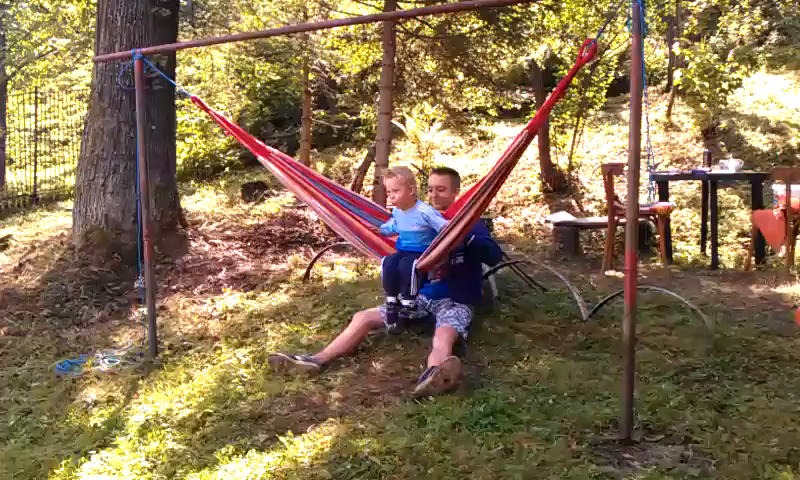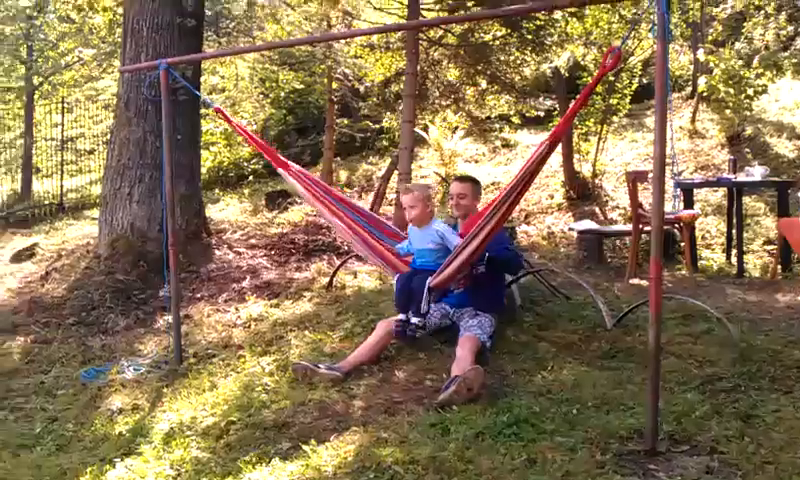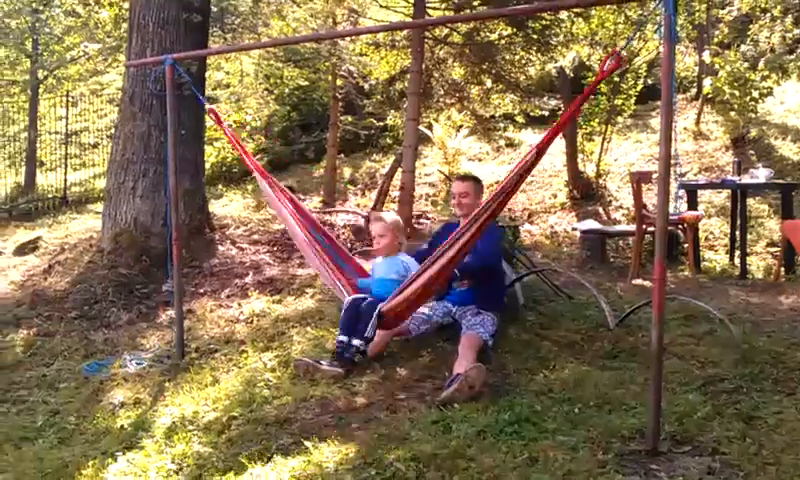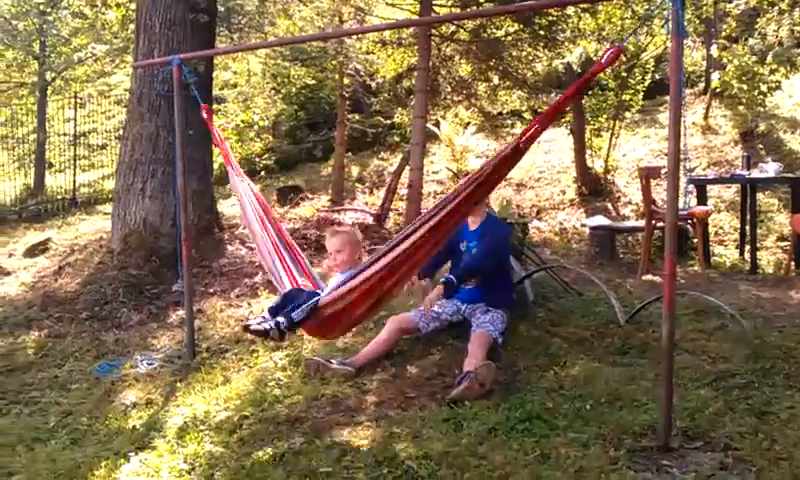
dt=0.2s
person 1, frame 1
left shoulder: (471, 224)
left elbow: (494, 255)
left wrist: (464, 236)
left hip: (456, 300)
right hip: (421, 295)
left knee: (444, 337)
right knee: (363, 317)
left ankle: (436, 375)
right ankle: (317, 360)
person 1, frame 2
left shoulder: (493, 233)
left elbow: (514, 263)
left wrist: (481, 252)
left hip: (479, 308)
right hip: (444, 304)
left knee: (466, 346)
right knee: (385, 326)
left ankle: (458, 385)
right ankle: (339, 369)
person 1, frame 3
left shoulder: (490, 232)
right shoulder: (447, 230)
left elbow: (486, 261)
right elbow: (425, 255)
left wrist: (452, 273)
left hip: (483, 307)
right hip: (446, 301)
left knee: (468, 345)
left ankle: (460, 382)
person 1, frame 4
left shoulder: (498, 230)
right shoulder: (457, 229)
left elbow: (478, 260)
right elbow: (437, 253)
left wrist: (444, 285)
right wrist: (420, 273)
left hip: (489, 305)
right hip: (456, 300)
left knee: (478, 341)
right knee: (396, 323)
left ankle: (470, 381)
right ankle: (349, 365)
person 2, frame 1
left shoulder: (424, 212)
right shoulder: (396, 211)
right wrist: (379, 230)
left hip: (423, 254)
right hip: (403, 251)
left knee: (406, 266)
right knee: (388, 263)
left ankle: (407, 306)
right ankle: (392, 302)
person 2, frame 2
left shoulder: (440, 229)
right shoulder: (411, 229)
right wrist: (393, 249)
left hip: (437, 271)
right hip: (417, 268)
left knee: (419, 283)
right knee: (402, 280)
left ankle: (416, 323)
right ankle: (402, 319)
person 2, frame 3
left shoulder: (406, 263)
right shoulder: (377, 263)
right wrist: (357, 282)
right hip: (375, 299)
left knee: (371, 307)
right knee: (352, 301)
left ankle: (356, 350)
right ankle: (342, 348)
person 2, frame 4
right shoulder: (334, 280)
right wrist: (305, 289)
left knee: (313, 298)
right knee: (293, 293)
left ankle: (279, 326)
right ankle: (266, 319)
